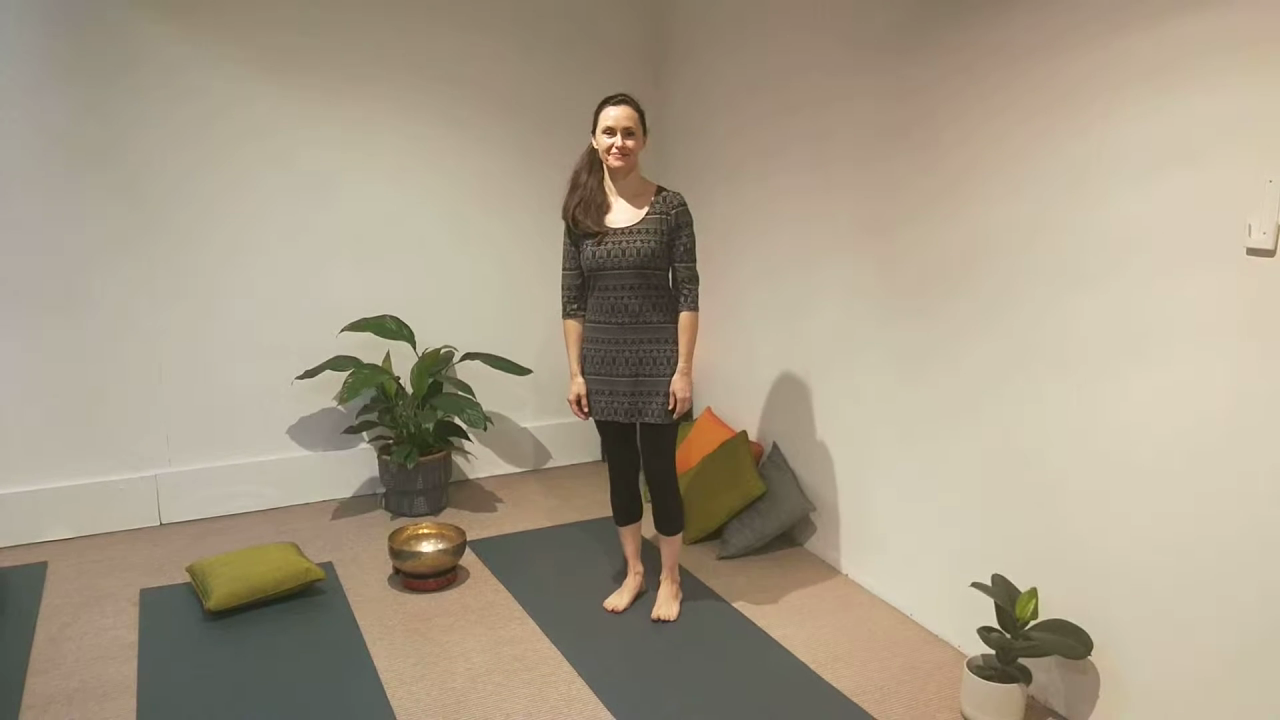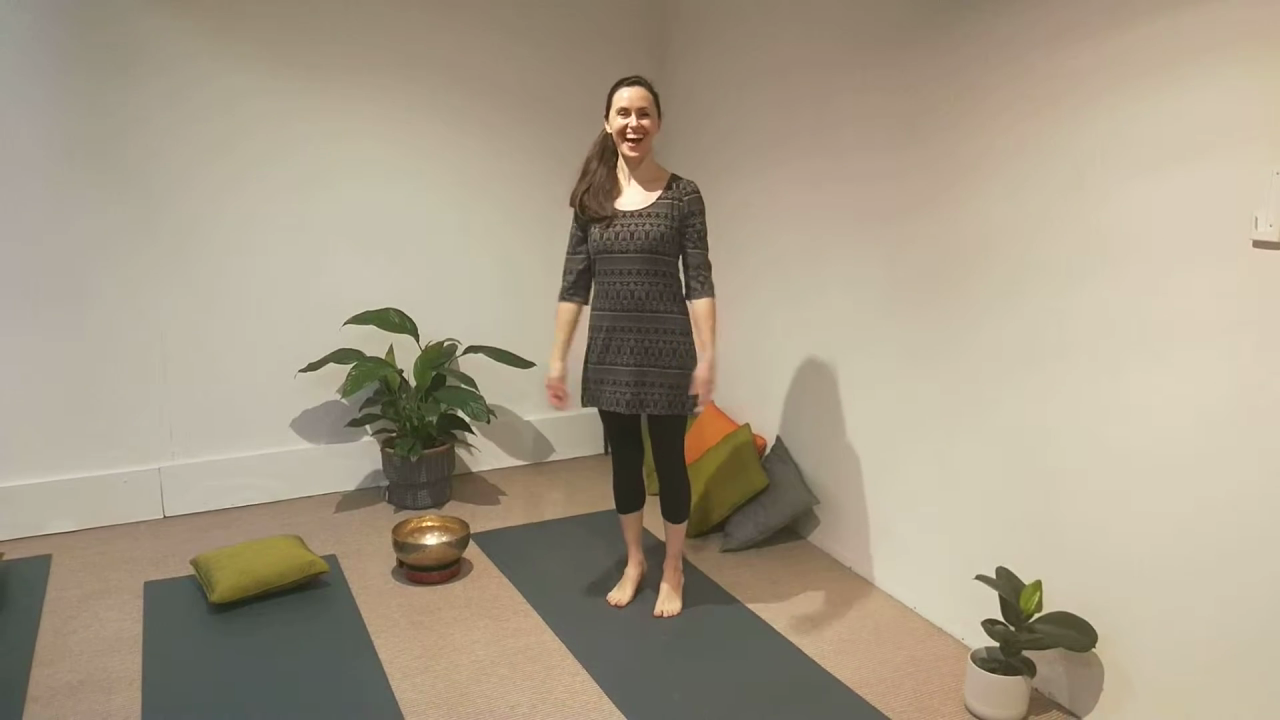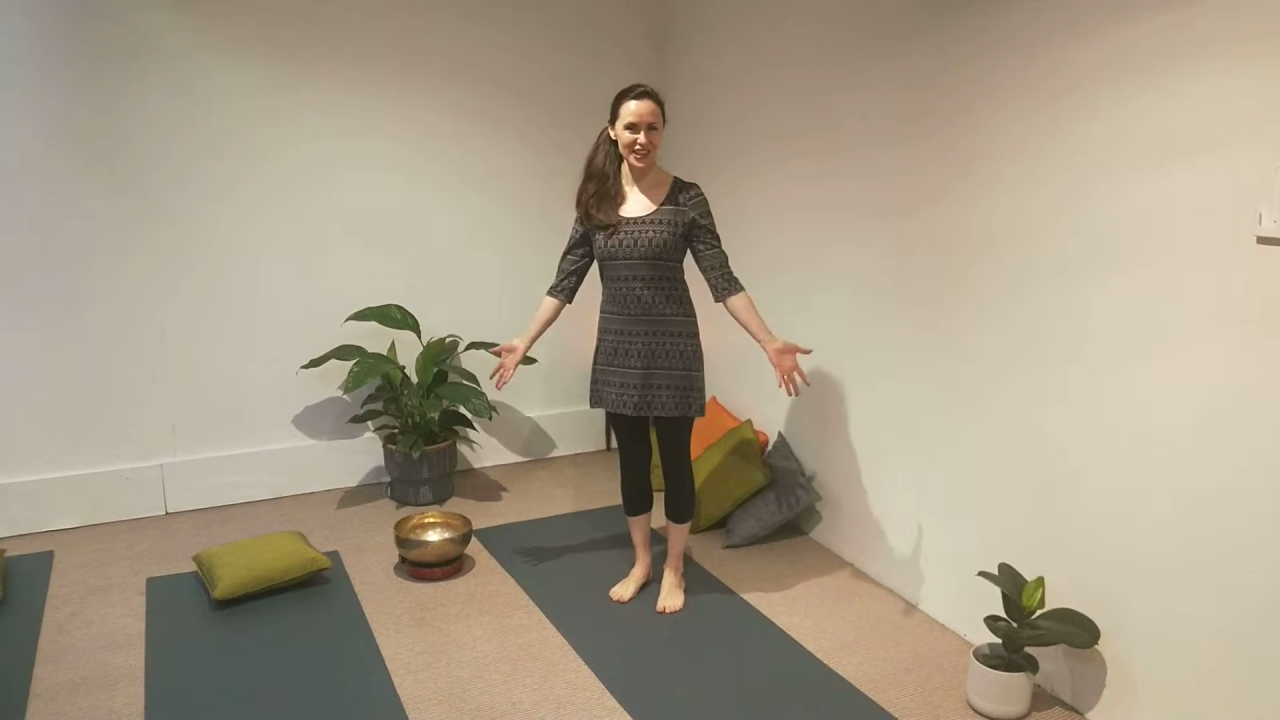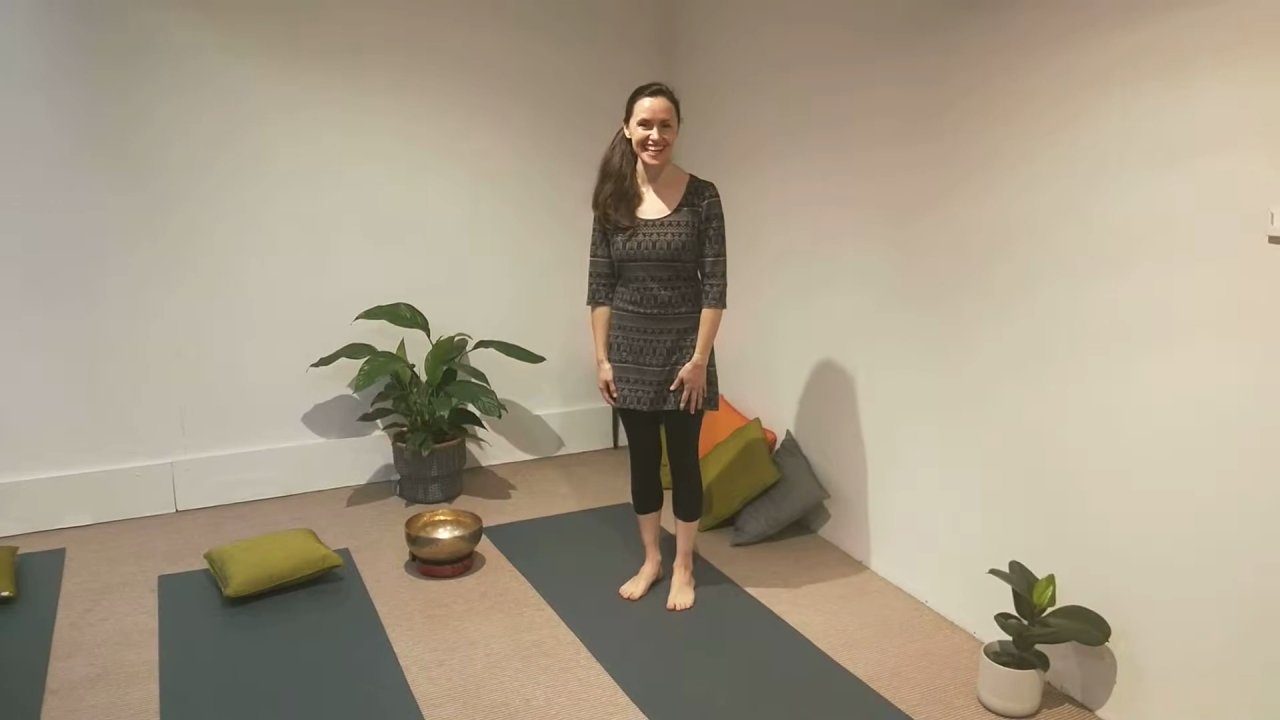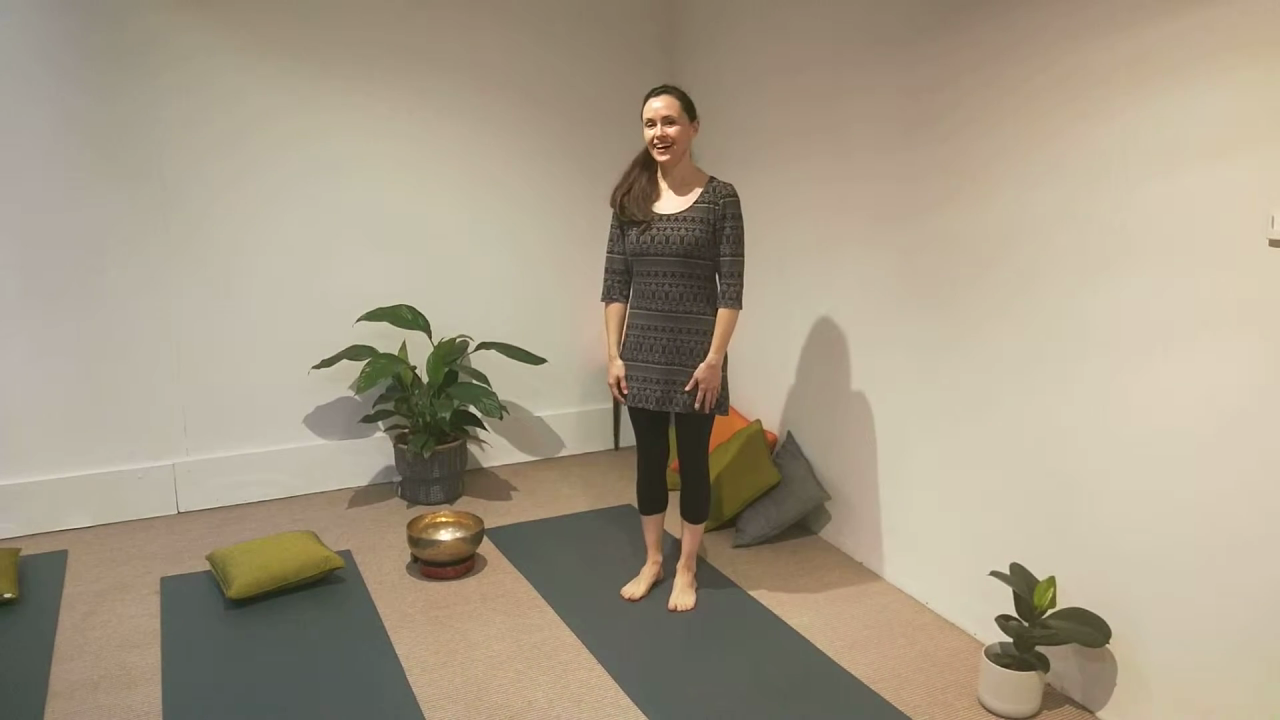
dt=1s
person 1, frame 1
left shoulder: (670, 206)
right shoulder: (581, 211)
left elbow: (687, 293)
right elbow: (573, 298)
left wrist: (684, 368)
right wrist: (576, 372)
left hip: (656, 358)
right hip: (603, 361)
left knee: (659, 469)
right knee: (620, 468)
left ankle: (670, 579)
right ankle: (633, 572)
person 1, frame 2
left shoulder: (683, 194)
right shoulder: (591, 196)
left elbow: (700, 283)
right elbow: (573, 284)
left wrist: (706, 357)
right wrist: (558, 357)
left hip: (666, 346)
right hip: (609, 348)
left knee: (669, 459)
right knee: (624, 458)
left ankle: (672, 572)
right ankle: (634, 562)
person 1, frame 3
left shoulder: (686, 198)
right shoulder: (596, 200)
left elbow: (722, 279)
right elbow: (566, 279)
left wrist: (770, 342)
right wrist: (525, 341)
left hip: (672, 347)
right hip: (617, 348)
left knee: (674, 460)
right knee: (631, 459)
left ankle: (673, 569)
right ankle: (641, 562)
person 1, frame 4
left shoulder: (702, 196)
right shoulder: (612, 198)
left elbow: (715, 285)
right elbow: (600, 284)
left wrist: (699, 358)
right wrist: (602, 357)
left hip: (683, 347)
right hip: (630, 348)
left knee: (683, 459)
right knee: (642, 458)
left ankle: (683, 568)
right ankle: (651, 560)
person 1, frame 5
left shoulder: (720, 196)
right shoulder: (630, 197)
left elbow: (731, 286)
right elbow: (615, 282)
left wrist: (715, 358)
right wrist: (613, 353)
left hip: (694, 348)
right hip: (642, 347)
left knee: (693, 460)
right knee: (649, 457)
left ankle: (686, 569)
right ankle: (652, 561)
